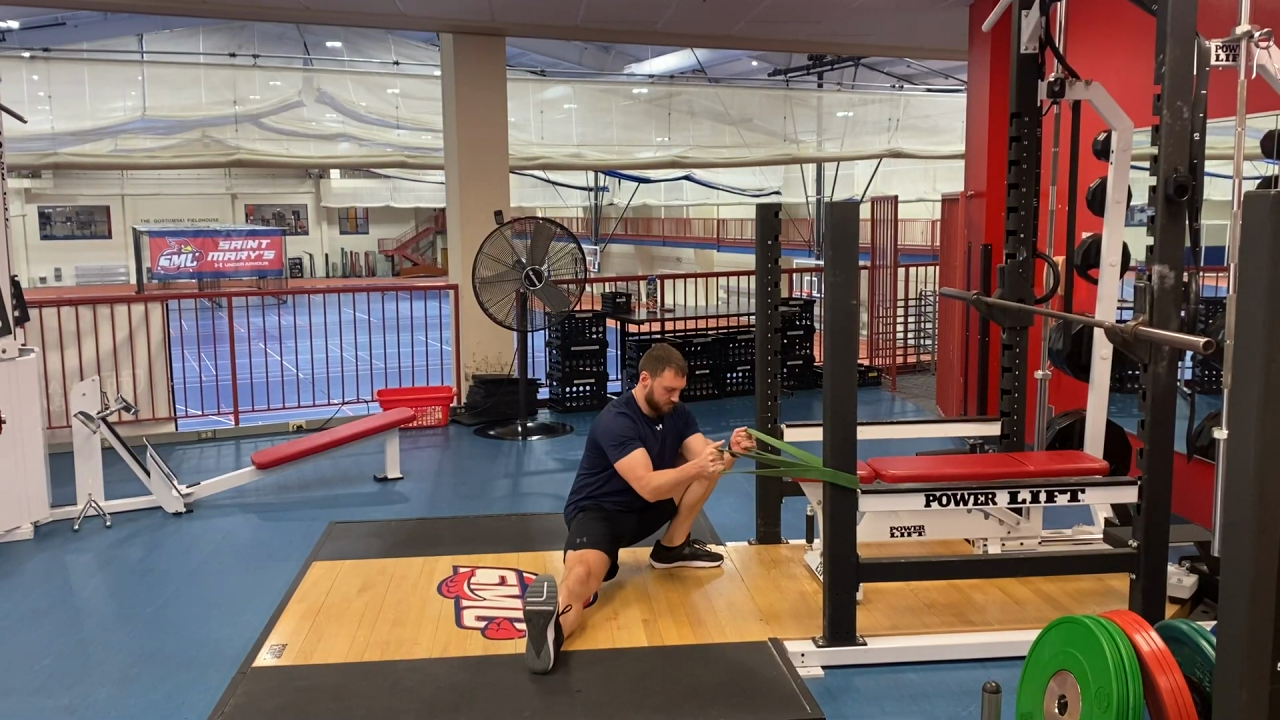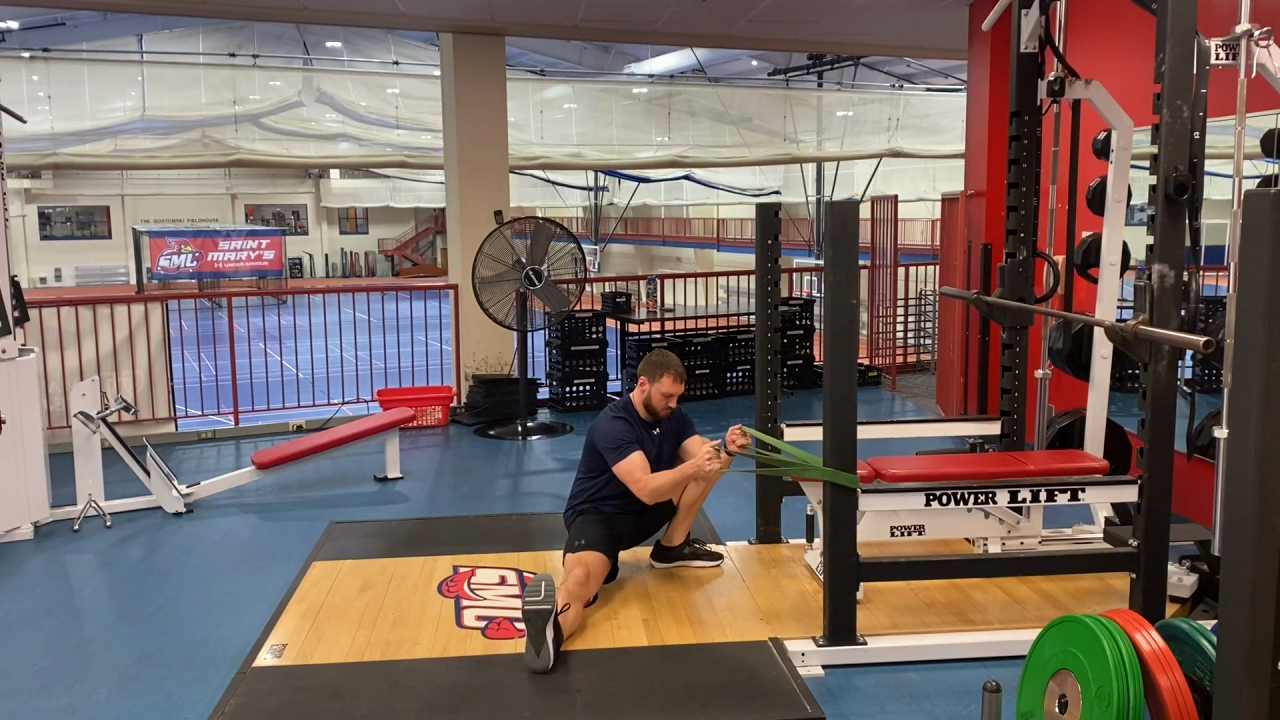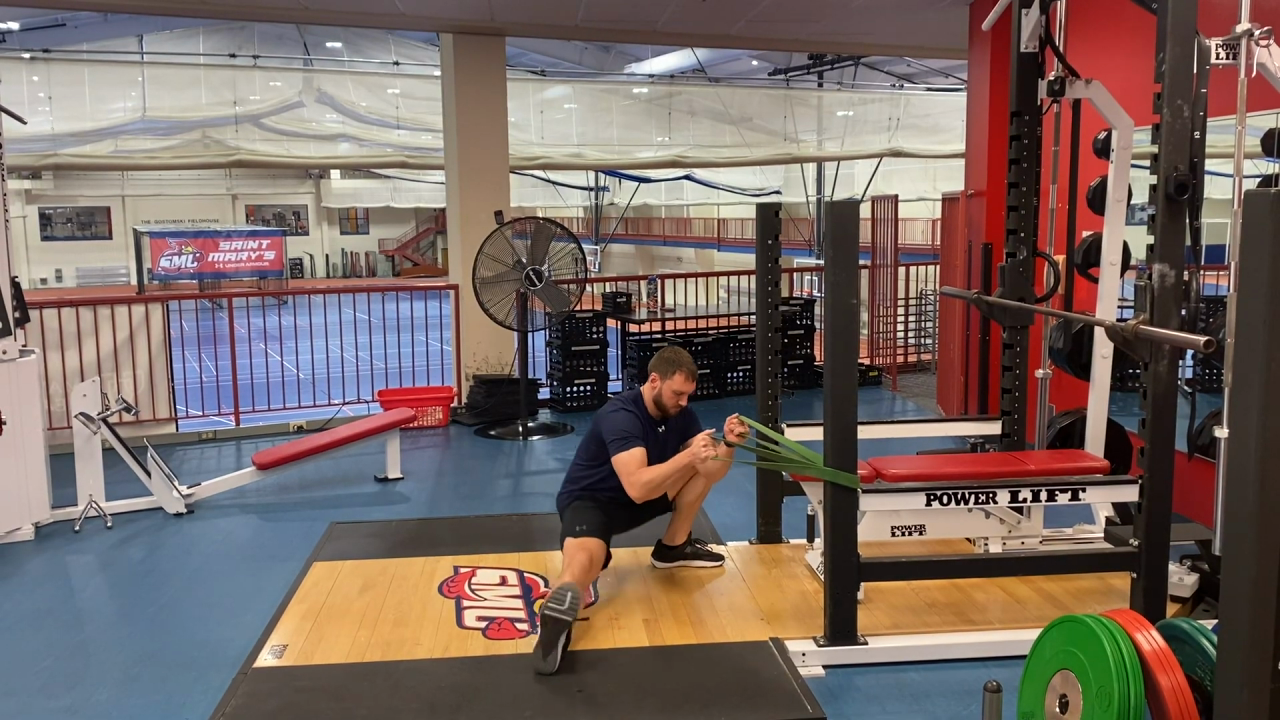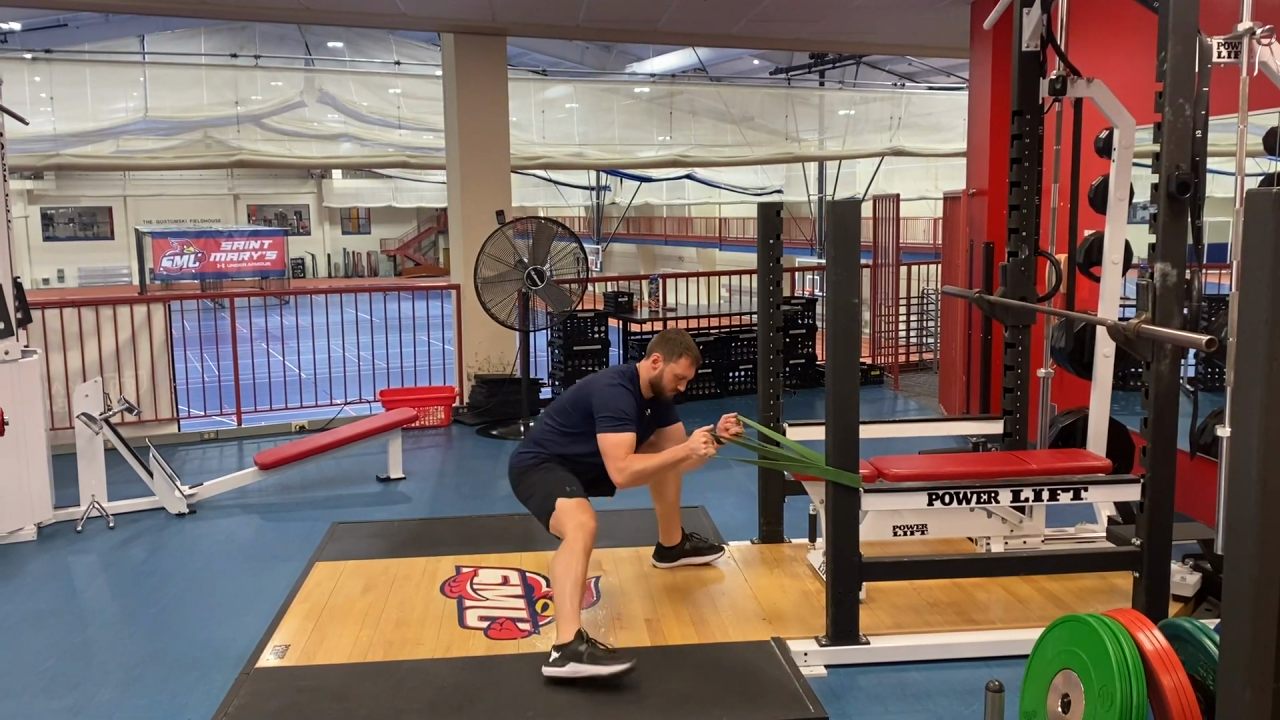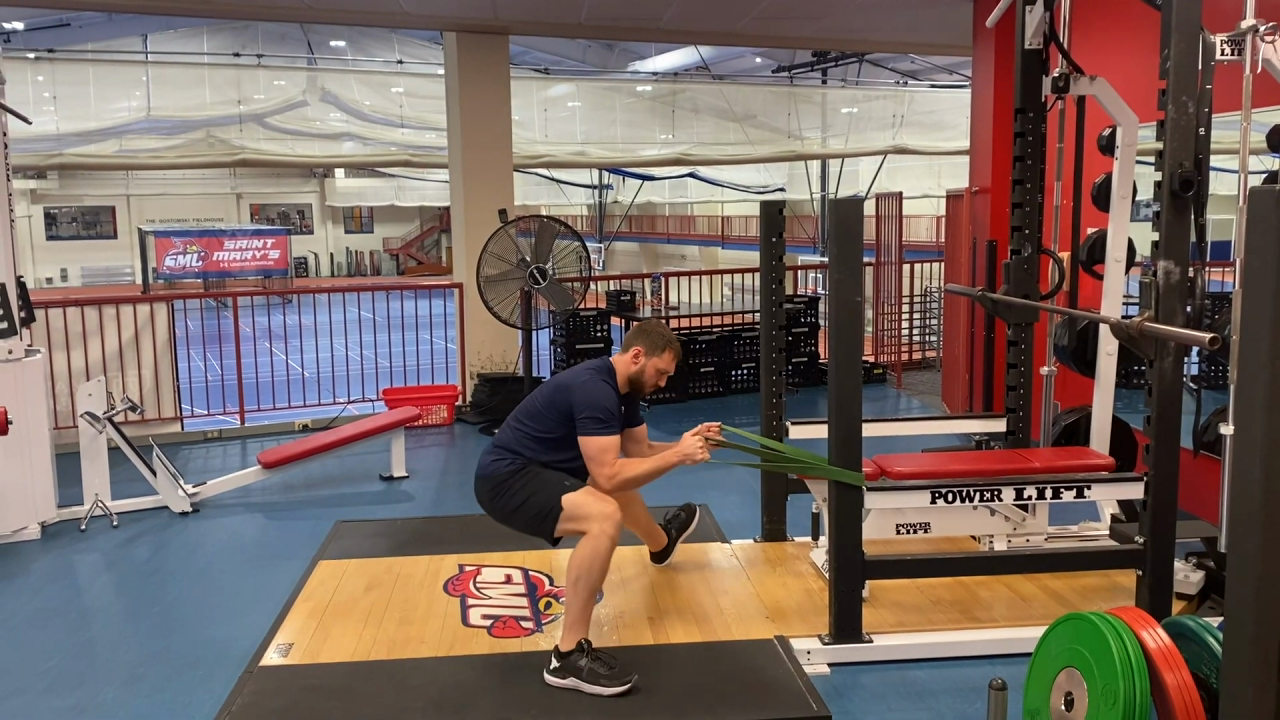
dt=0.4s
person 1, frame 1
left shoulder: (677, 413)
right shoulder: (615, 421)
left elbow: (704, 461)
right elbow: (649, 486)
left wrist: (731, 451)
right wrist: (697, 467)
left hip: (645, 509)
right hip: (599, 512)
left knee: (708, 466)
right knee: (581, 575)
left ankle: (672, 548)
person 1, frame 2
left shoulder: (673, 416)
right shoulder: (612, 425)
left elbow: (704, 466)
right elbow: (646, 489)
left wrist: (727, 451)
right wrist: (694, 466)
left hip: (643, 512)
right hip: (598, 515)
left knee: (708, 467)
right knee: (581, 577)
left ankle: (672, 547)
right ankle: (550, 628)
person 1, frame 3
left shoulder: (679, 413)
right shoulder: (620, 415)
left elbow: (709, 470)
right elbow: (637, 487)
left wrist: (727, 445)
right wrist: (688, 456)
left hip: (634, 496)
right hip: (587, 499)
left knee: (705, 466)
right knee: (582, 561)
left ankle: (673, 546)
right ankle: (554, 625)
person 1, frame 4
left shoulder: (657, 393)
right shoulder: (614, 390)
left elbow: (678, 453)
right elbow: (622, 472)
left wrist: (714, 439)
right wrist: (687, 450)
left hip: (584, 464)
right hip: (537, 465)
left knee: (664, 456)
right knee: (582, 525)
left ankle: (672, 546)
right ankle: (567, 647)
person 1, frame 5
left shoulder: (621, 387)
right shoulder: (594, 388)
left elbow: (639, 452)
right elbow: (608, 477)
left wrist: (688, 443)
right wrist: (676, 456)
left hip: (535, 470)
right hip: (506, 479)
left knee: (620, 492)
right knee: (605, 518)
left ankle: (662, 542)
right ankle: (569, 656)
